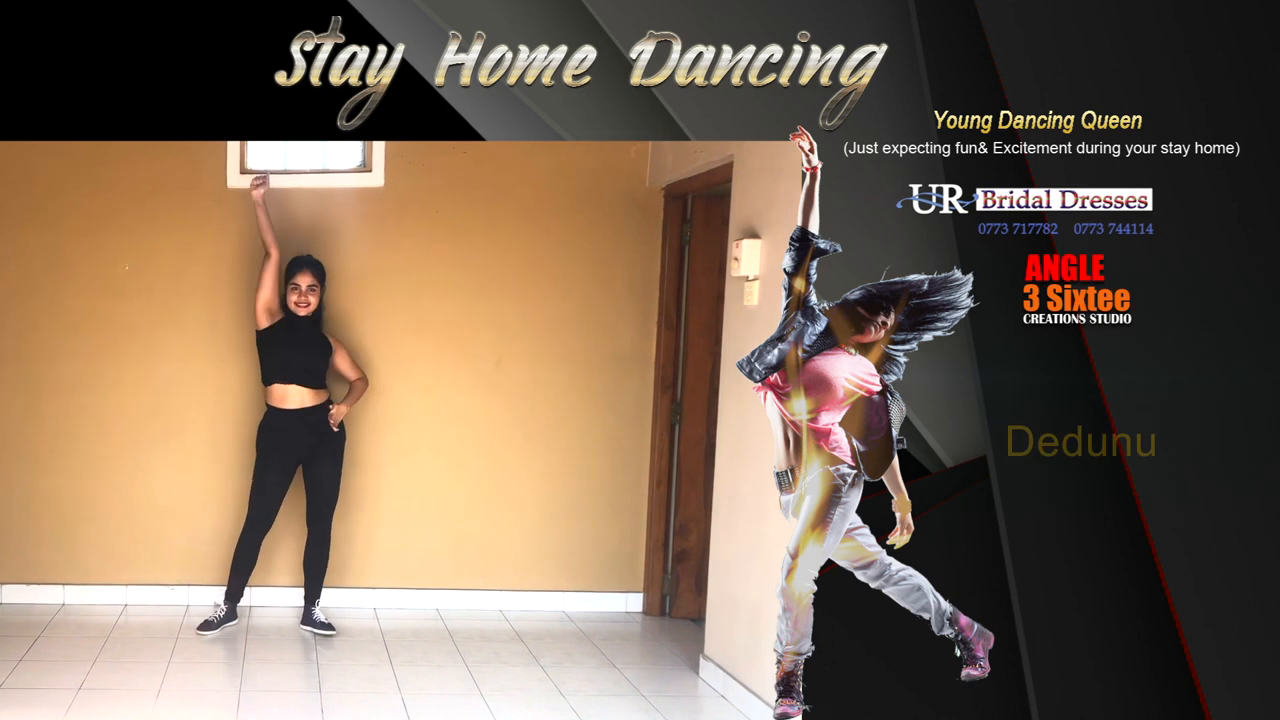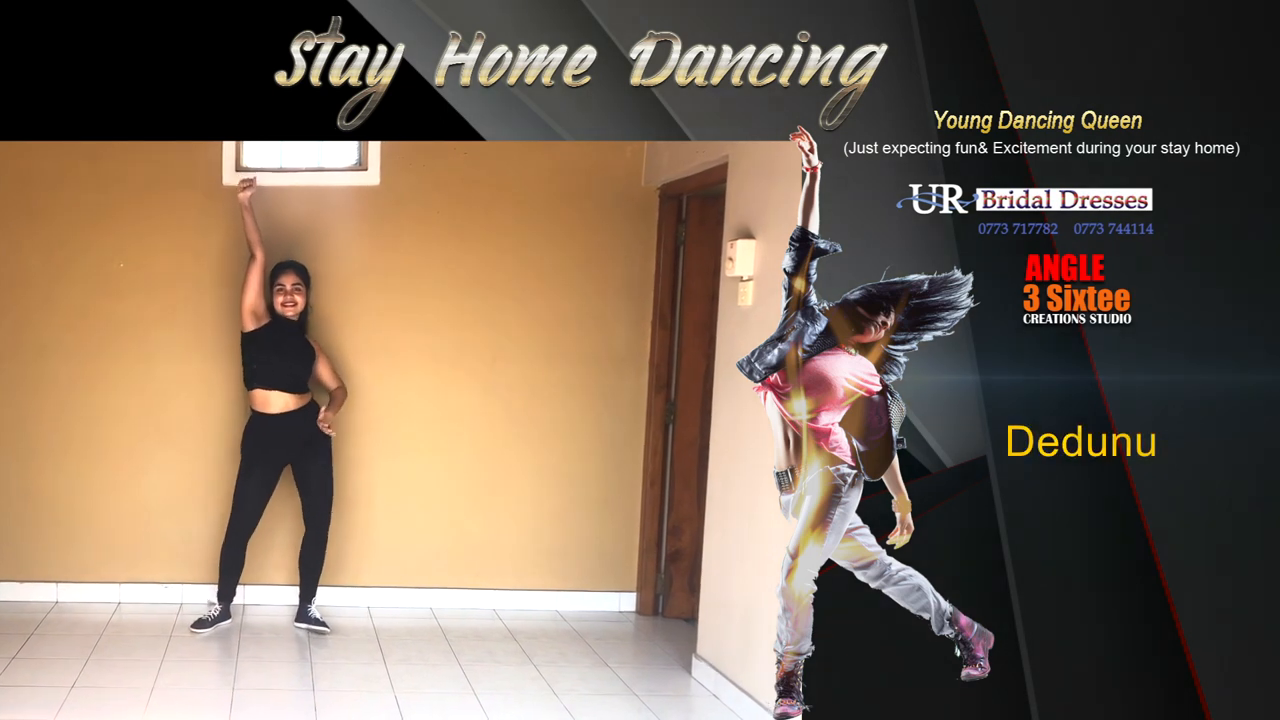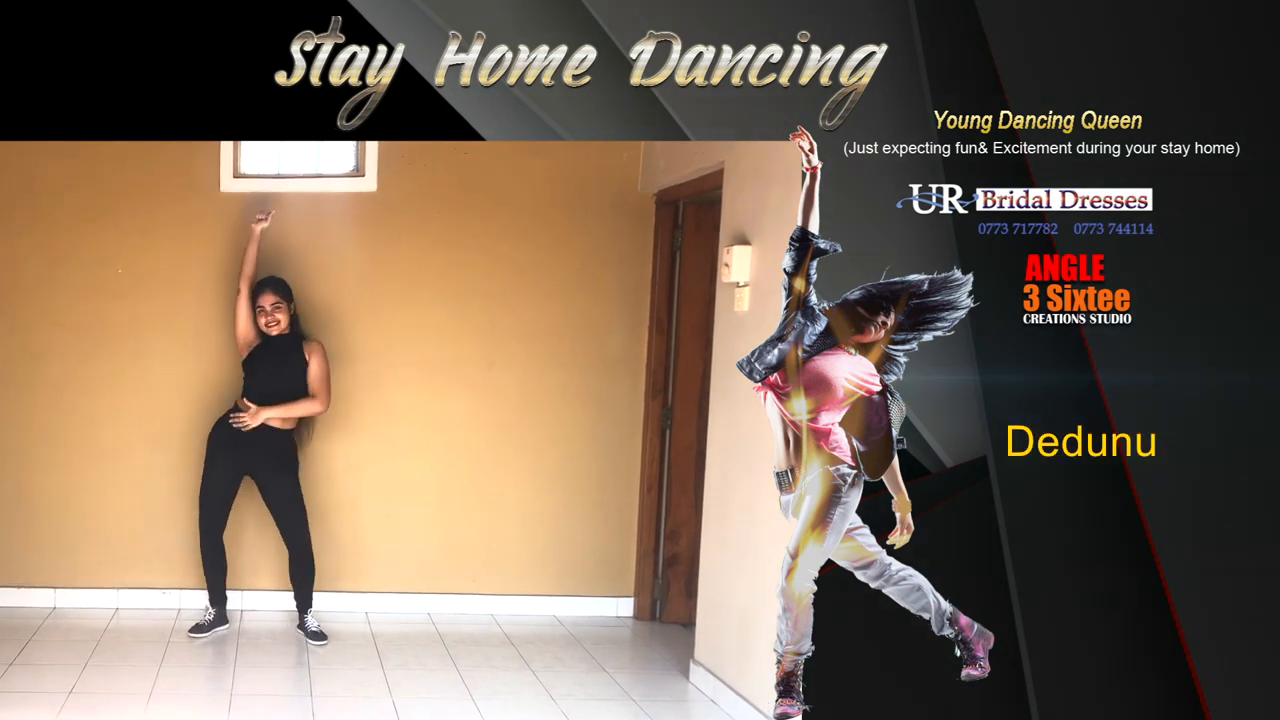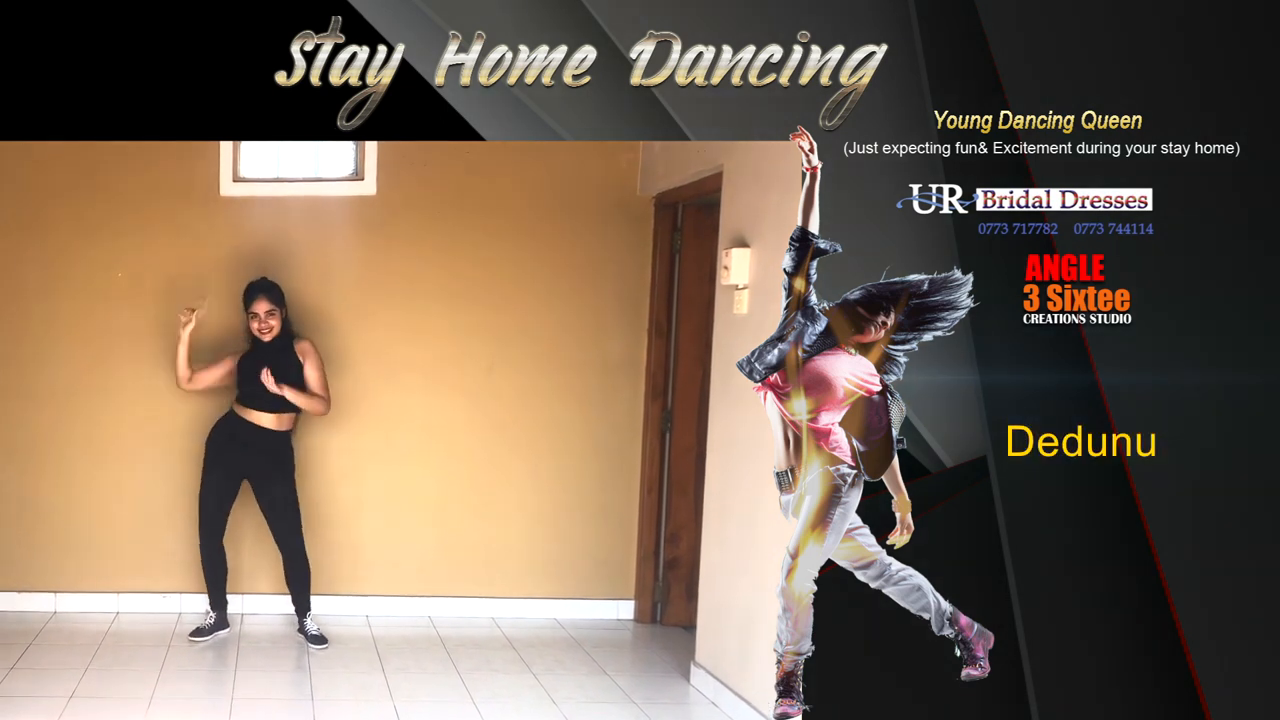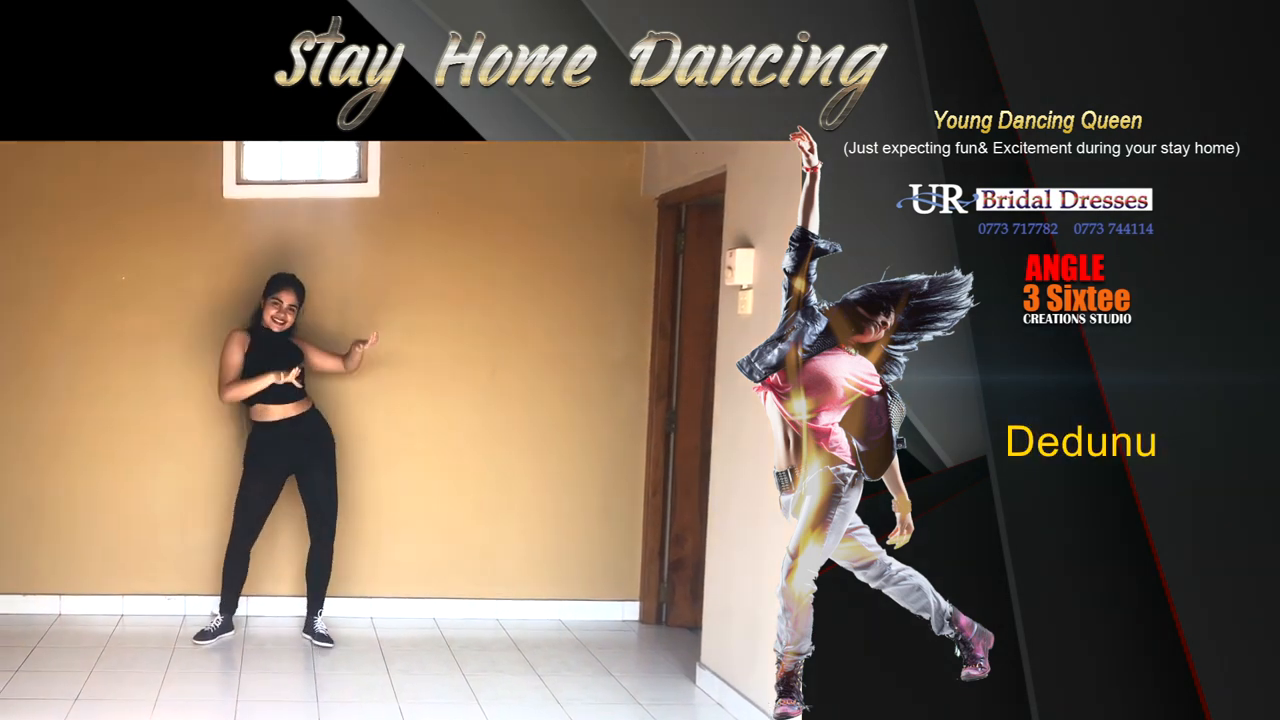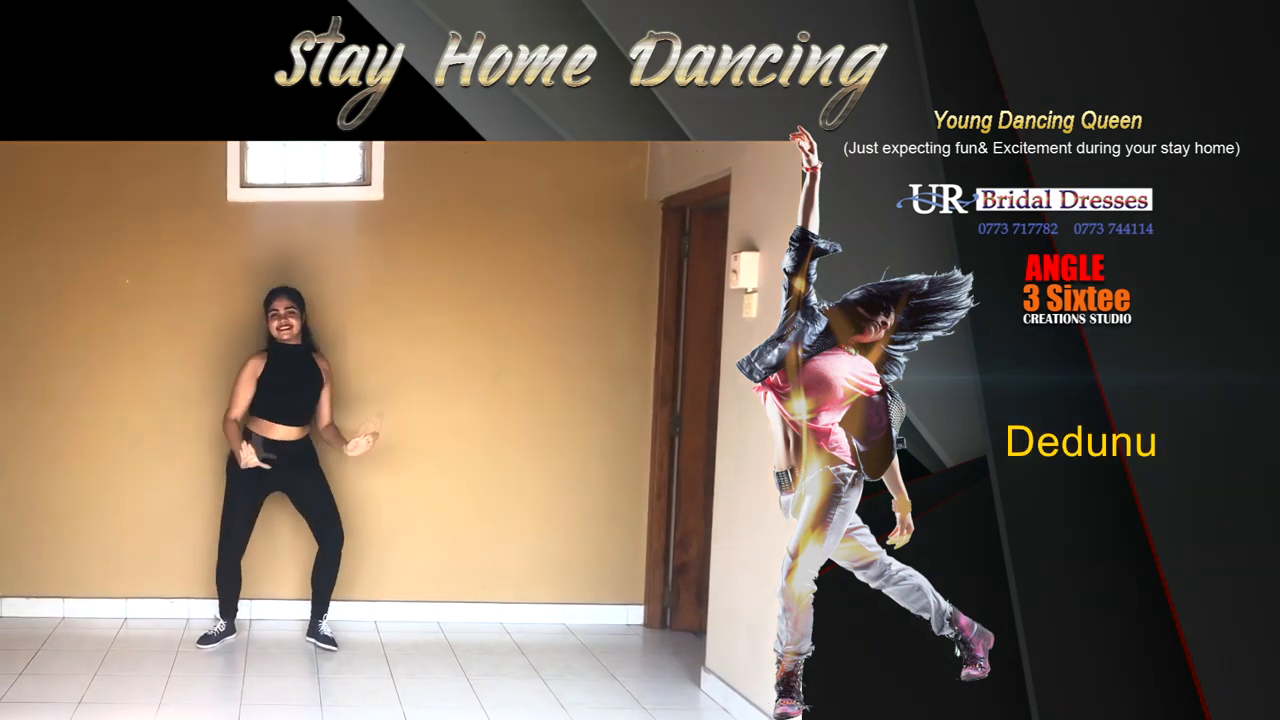
dt=0.7s
person 1, frame 1
left shoulder: (869, 380)
right shoulder: (805, 318)
left elbow: (881, 447)
right elbow: (806, 242)
left wrist: (903, 504)
right wrist: (812, 173)
left hip: (833, 473)
right hip: (791, 480)
left knee: (796, 576)
right knee: (876, 566)
person 1, frame 2
left shoulder: (868, 379)
right shoulder: (804, 319)
left elbow: (881, 445)
right elbow: (806, 243)
left wrist: (902, 504)
right wrist: (813, 172)
left hip: (832, 474)
right hip: (792, 481)
left knee: (795, 576)
right knee: (876, 567)
person 1, frame 3
left shoulder: (869, 379)
right shoulder: (804, 319)
left elbow: (881, 445)
right elbow: (805, 242)
left wrist: (902, 503)
right wrist: (813, 173)
left hip: (832, 473)
right hip: (791, 481)
left knee: (795, 576)
right knee: (876, 566)
person 1, frame 4
left shoulder: (868, 380)
right shoulder: (805, 318)
left elbow: (880, 446)
right elbow: (805, 242)
left wrist: (902, 504)
right wrist: (814, 171)
left hip: (833, 475)
right hip: (791, 481)
left knee: (795, 577)
right knee: (876, 567)
person 1, frame 5
left shoulder: (869, 380)
right shoulder: (805, 318)
left elbow: (880, 446)
right elbow: (805, 241)
left wrist: (903, 503)
right wrist: (813, 173)
left hip: (832, 474)
right hip: (791, 481)
left knee: (795, 576)
right knee: (876, 566)
person 1, frame 6
left shoulder: (868, 378)
right shoulder: (805, 318)
left elbow: (881, 446)
right elbow: (806, 243)
left wrist: (903, 504)
right wrist: (813, 173)
left hip: (832, 475)
right hip: (792, 482)
left knee: (796, 577)
right knee: (876, 567)
person 2, frame 1
left shoulder: (326, 340)
right shoulder: (270, 321)
left elbow: (359, 378)
right elbow: (271, 255)
left wrist: (344, 405)
right wrist: (258, 201)
left hip: (323, 431)
right hip: (278, 430)
left knee: (320, 524)
right knee: (258, 521)
left ankle: (311, 609)
right ankle: (229, 605)
person 2, frame 2
left shoulder: (308, 345)
right shoulder: (255, 323)
left elbow: (337, 386)
right elbow: (257, 258)
left wrist: (330, 412)
right wrist: (244, 204)
left hip: (309, 433)
right hip: (263, 435)
left knee: (318, 522)
right knee: (241, 524)
left ankle: (306, 608)
right ankle: (222, 605)
person 2, frame 3
left shoulder: (309, 349)
right shoulder: (252, 347)
left elbow: (319, 398)
right elbow: (242, 288)
left wrist: (267, 412)
right wrist: (257, 234)
left hip: (276, 449)
right hip: (230, 439)
left knee: (298, 540)
right knee: (210, 528)
left ankle: (305, 616)
right ankle: (217, 611)
person 2, frame 4
left shoulder: (302, 349)
right shoulder: (242, 358)
left elbow: (322, 405)
right elbow: (187, 382)
left wrist: (281, 388)
right wrist: (184, 335)
left hip: (274, 453)
right hip: (228, 444)
left knee: (291, 542)
right knee: (209, 532)
left ankle: (305, 619)
right ankle: (218, 615)
person 2, frame 5
left shoulder: (297, 347)
right shoulder: (242, 340)
left elbow: (346, 366)
right elbow: (227, 392)
left wrist: (358, 349)
right wrist: (272, 377)
left hip: (312, 437)
right hip: (266, 444)
left knee: (324, 532)
right knee: (242, 533)
left ankle: (314, 619)
right ankle: (224, 617)
person 2, frame 6
left shoulder: (319, 365)
right shoulder: (258, 364)
left elbow: (324, 424)
right elbow: (232, 418)
left wrist: (347, 445)
right wrist: (240, 449)
left hip: (300, 458)
right hip: (254, 460)
left knee: (332, 539)
right knee: (230, 547)
left ankle: (318, 622)
right ankle: (226, 622)
